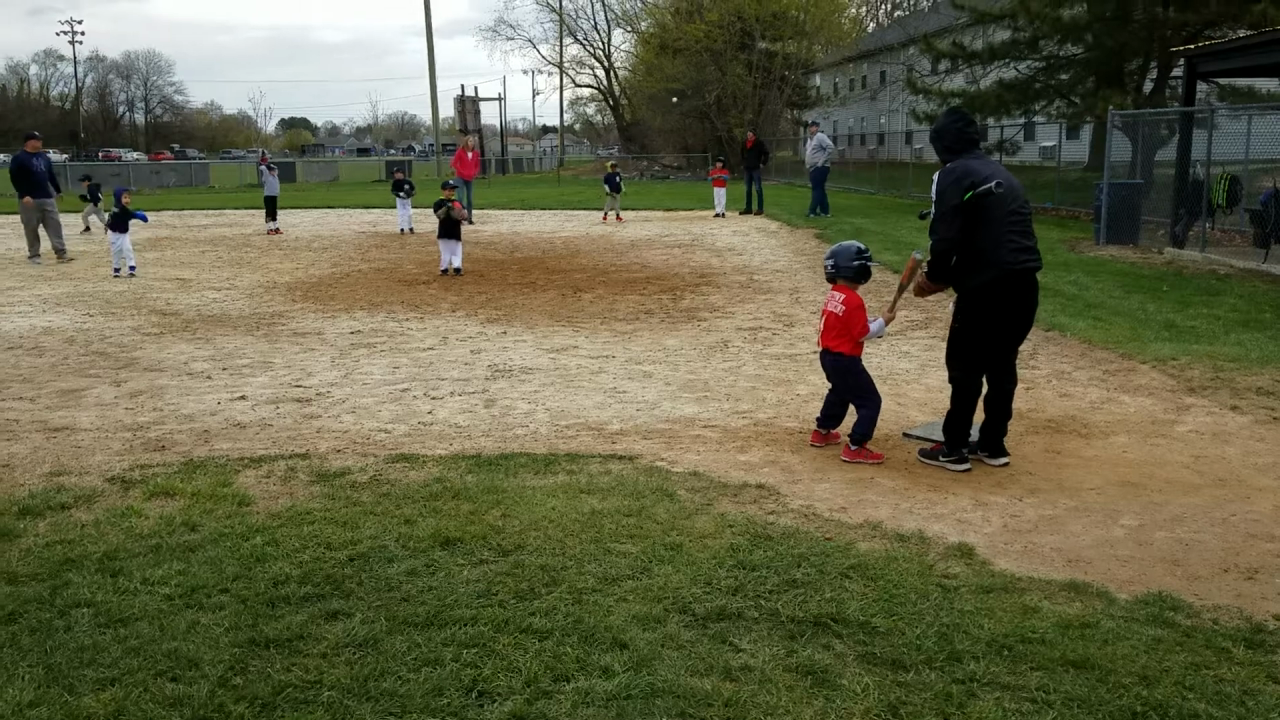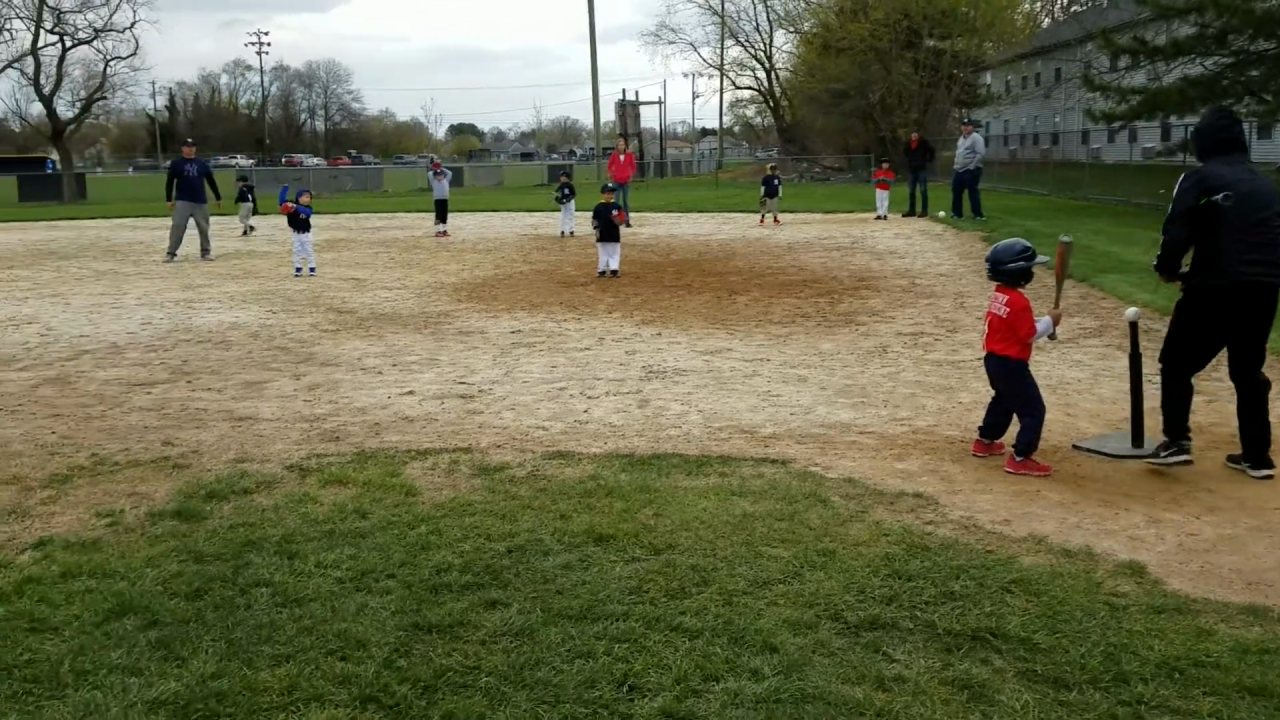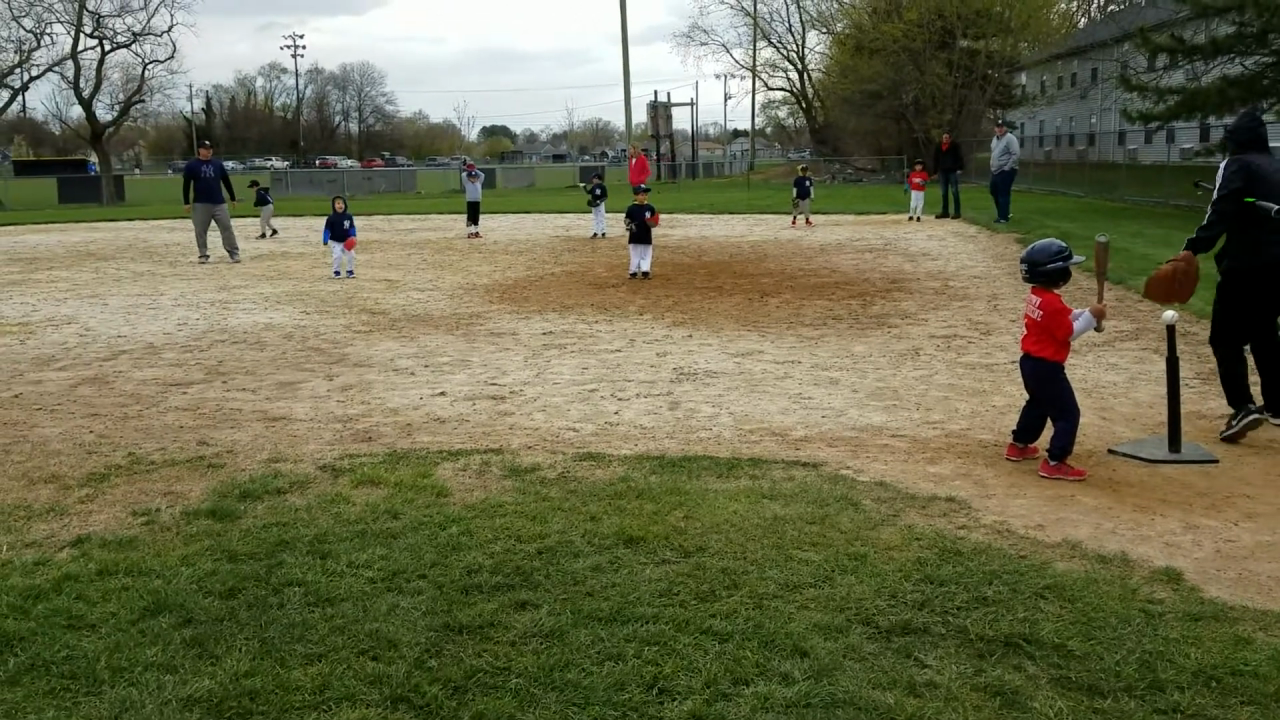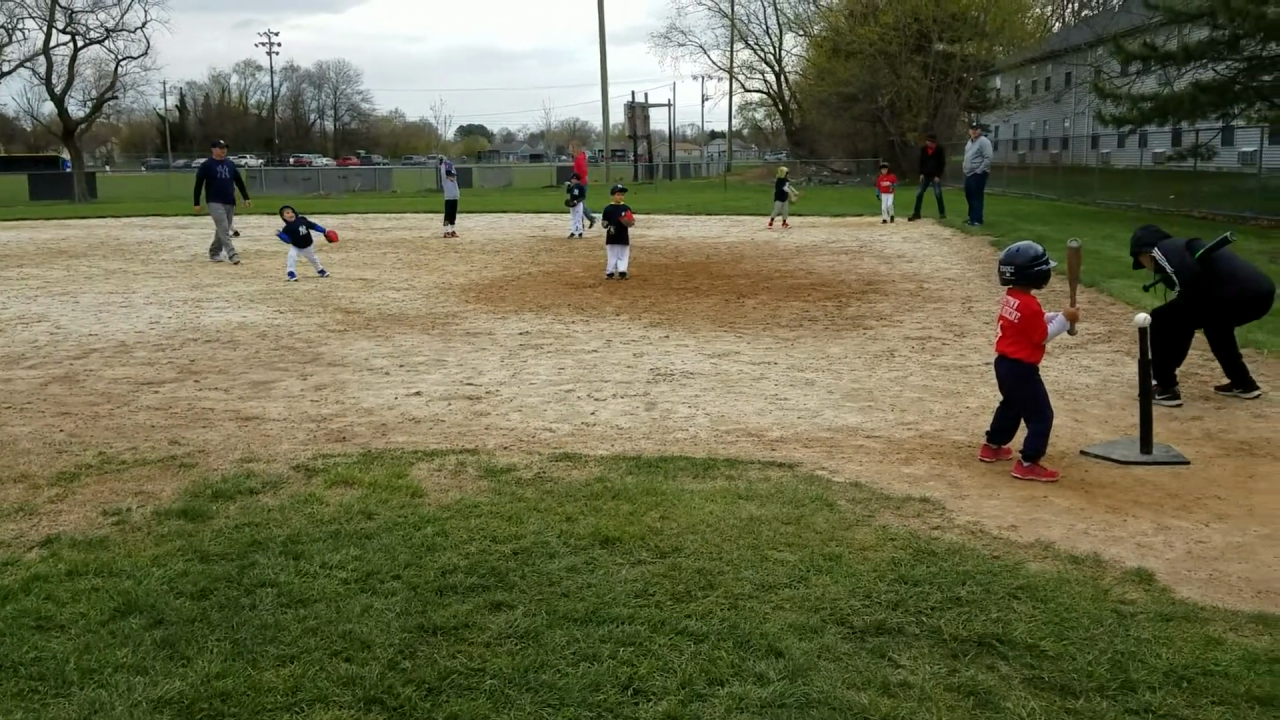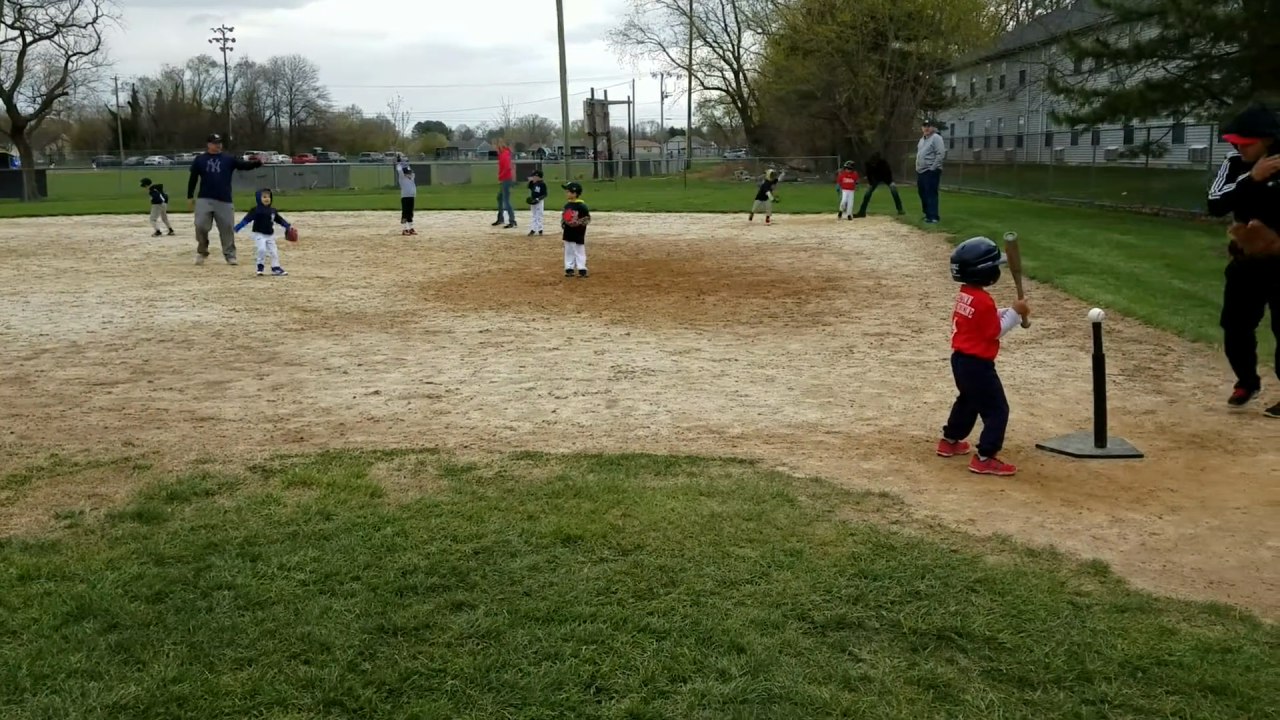
dt=1s
person 1, frame 1
left shoulder: (953, 174)
right shoulder: (1000, 173)
left elbow: (946, 237)
left wrist: (935, 276)
right wrist: (946, 276)
left hip: (988, 286)
right hip: (1024, 283)
left knee: (966, 366)
right knee: (1002, 365)
left ankle: (955, 450)
right ankle: (993, 445)
person 1, frame 2
left shoulder: (1198, 178)
left elbow: (1178, 234)
left wrist: (1166, 268)
left hip: (1215, 289)
left knee: (1177, 363)
right knee: (1247, 370)
left ankle: (1176, 441)
person 1, frame 3
left shoulder: (1236, 165)
left elbow: (1221, 212)
left wrist: (1194, 247)
left hip: (1246, 266)
left knee: (1226, 339)
left ankle: (1243, 408)
person 1, frame 4
left shoulder: (1161, 249)
left elbow: (1188, 278)
right elbow: (1185, 319)
left wrist: (1178, 301)
left hip: (1233, 296)
left knee: (1160, 321)
right knee: (1214, 319)
left ankle: (1166, 389)
right ankle: (1243, 383)
person 1, frame 5
right shoulder: (1234, 164)
right elbow: (1214, 203)
right wrist: (1251, 178)
right hip: (1248, 258)
right knee: (1235, 321)
right ankle: (1247, 381)
person 2, frame 1
left shoulder: (833, 294)
right shoulder: (853, 300)
right elbow: (862, 334)
left wrist: (874, 321)
right wrist: (882, 323)
left hip: (828, 355)
right hip: (844, 360)
left knee: (840, 392)
right knee: (870, 401)
left ankle: (822, 431)
right ankle: (855, 447)
person 2, frame 2
left shoulder: (998, 295)
right shoulder: (1018, 301)
right elbow: (1029, 335)
left wrist: (1040, 321)
right wrist: (1050, 321)
left hip: (994, 359)
right hip: (1011, 364)
left knee: (1003, 400)
right knee: (1033, 410)
left ankle: (985, 441)
right ankle: (1020, 459)
person 2, frame 3
left shoulder: (1036, 295)
right shoulder: (1051, 302)
left elbow: (1065, 317)
right elbow: (1069, 333)
left wrist: (1088, 313)
right wrist: (1091, 316)
left hip: (1030, 361)
right hip: (1047, 367)
left knee: (1038, 404)
right knee: (1067, 413)
left ankle: (1019, 445)
right ankle: (1054, 463)
person 2, frame 4
left shoulder: (1010, 297)
right shoulder: (1029, 304)
right elbow: (1042, 336)
left wrist: (1057, 316)
right wrist: (1065, 319)
left hip: (1004, 363)
right hip: (1021, 368)
left knee: (1011, 405)
right knee: (1041, 415)
left ankle: (992, 446)
right ankle: (1028, 463)
person 2, frame 5
left shoulder: (964, 294)
right shoulder: (983, 300)
right elbow: (995, 332)
left wrist: (1009, 312)
right wrist: (1015, 313)
left hip: (960, 359)
right hip: (977, 364)
left knee: (967, 400)
right knee: (997, 409)
left ankle: (950, 440)
right ankle: (985, 458)
